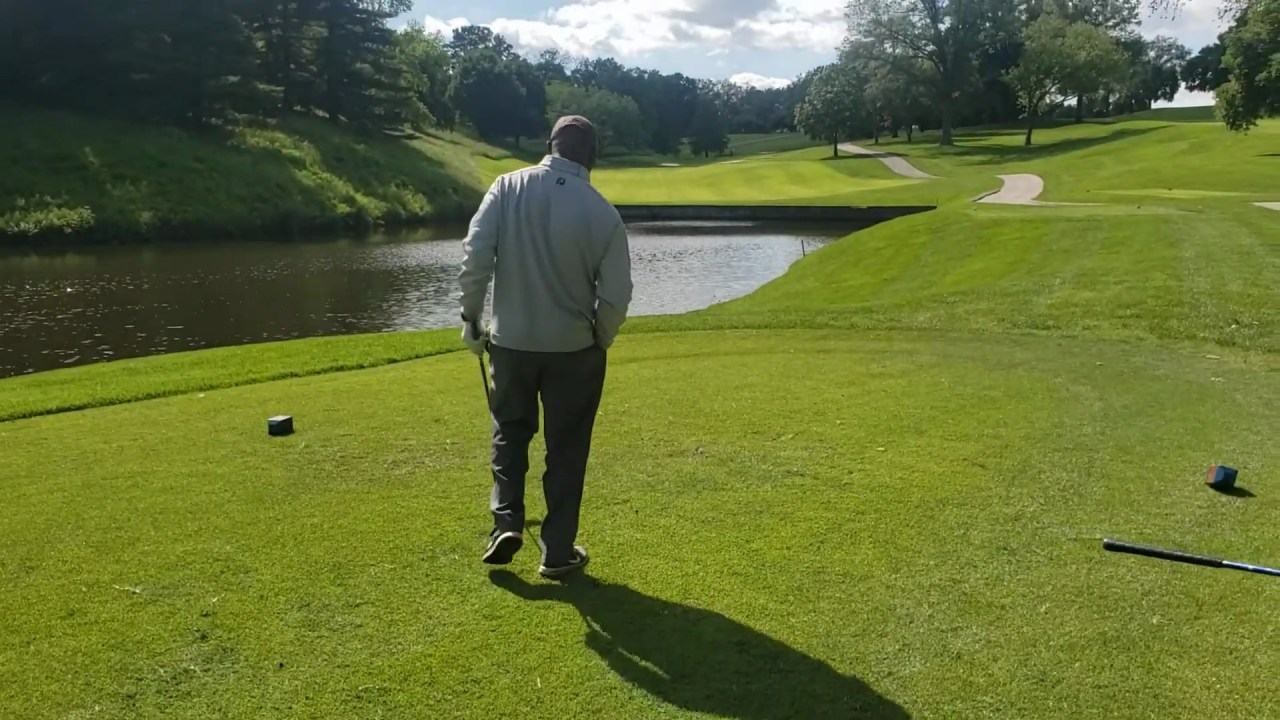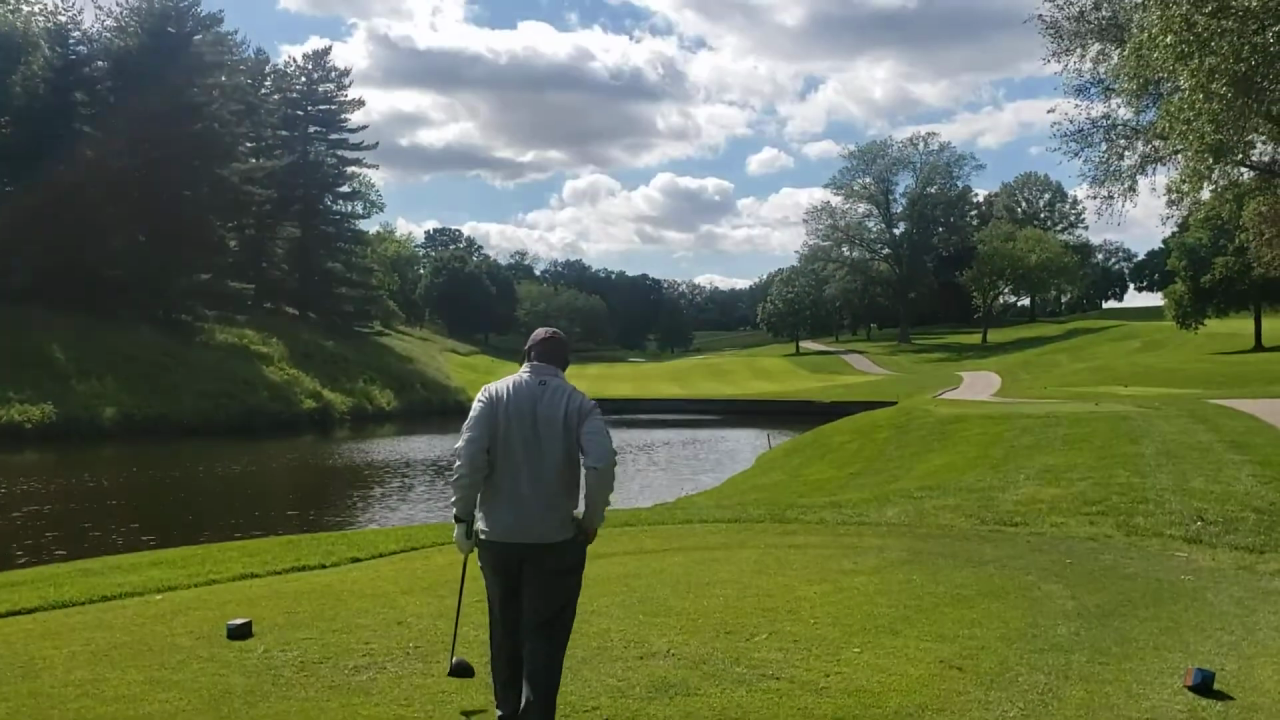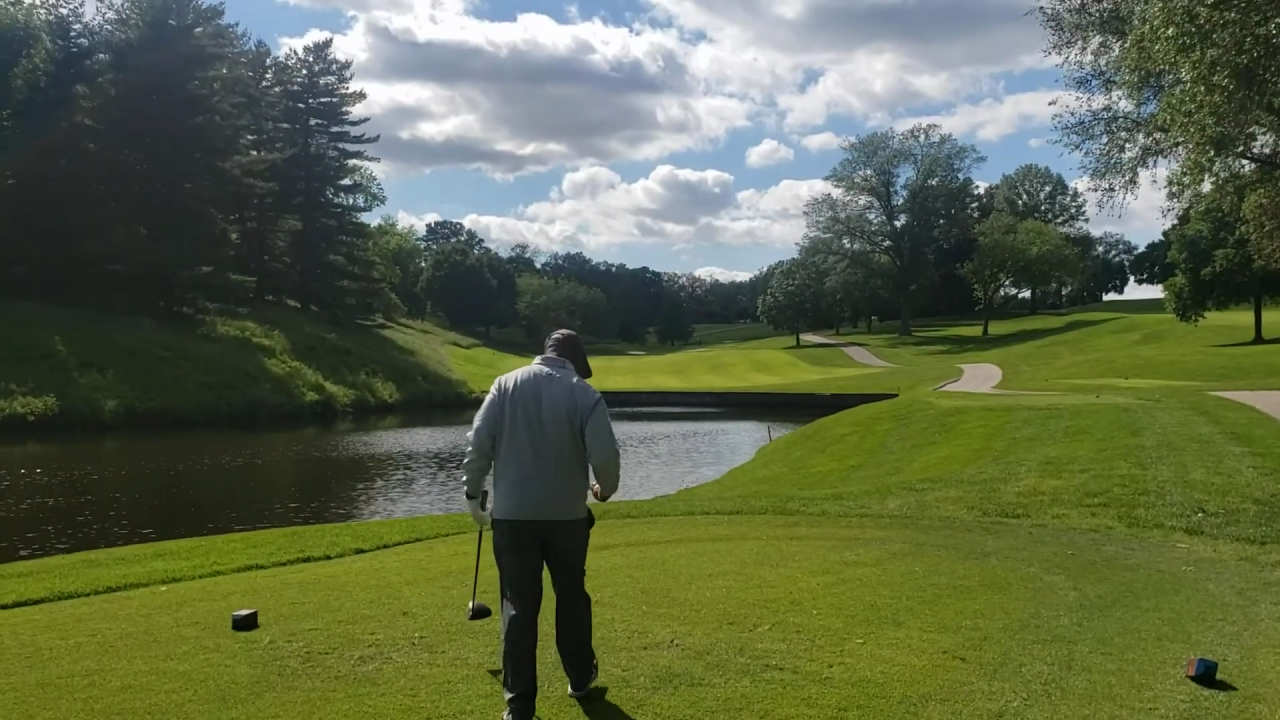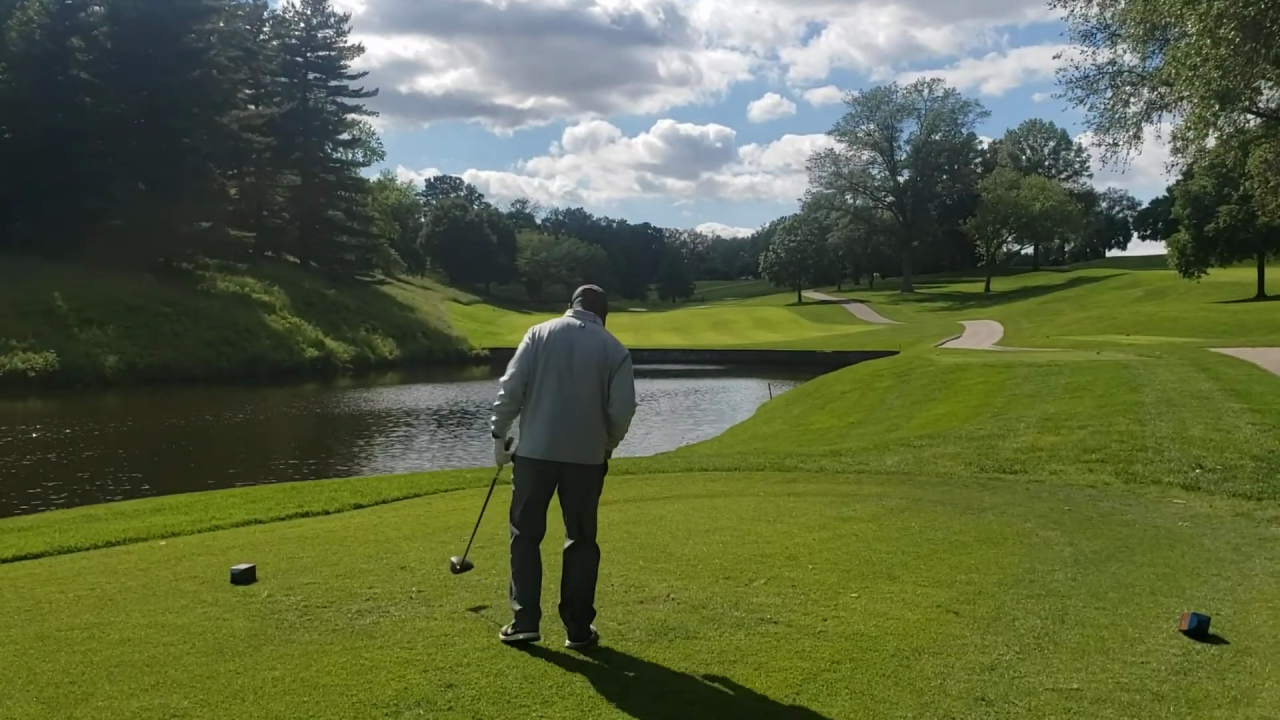
dt=0.5s
person 1, frame 1
left shoulder: (508, 187)
right shoulder: (603, 212)
left elbow: (475, 258)
right elbow: (615, 295)
left wrist: (471, 318)
right wrist: (600, 343)
left hip: (510, 341)
right hip: (573, 348)
left knee: (510, 434)
right knee: (566, 449)
left ankle: (506, 524)
right ankle: (557, 551)
person 1, frame 2
left shoulder: (493, 394)
right shoulder: (579, 403)
left elbow: (468, 459)
right elbow: (601, 464)
left wrist: (463, 518)
right wrist: (590, 522)
left hip: (497, 535)
right hip: (555, 538)
left knee: (505, 629)
right knee: (545, 636)
person 1, frame 3
left shoulder: (506, 384)
right shoulder: (586, 394)
left elbow: (478, 443)
right elbow: (605, 455)
left wrist: (473, 494)
right wrist: (606, 489)
left hip: (512, 514)
right hip: (567, 514)
left knee: (519, 607)
right knee: (571, 594)
right ankle: (581, 677)
person 1, frame 4
left shoulder: (540, 333)
right shoulder: (614, 349)
left elbow: (511, 387)
right elbow: (623, 408)
left wrist: (499, 434)
right wrist: (608, 444)
left hip: (534, 453)
right hip: (586, 459)
left knee: (525, 534)
right knee: (581, 540)
left ankle: (525, 620)
right ankle: (578, 627)
